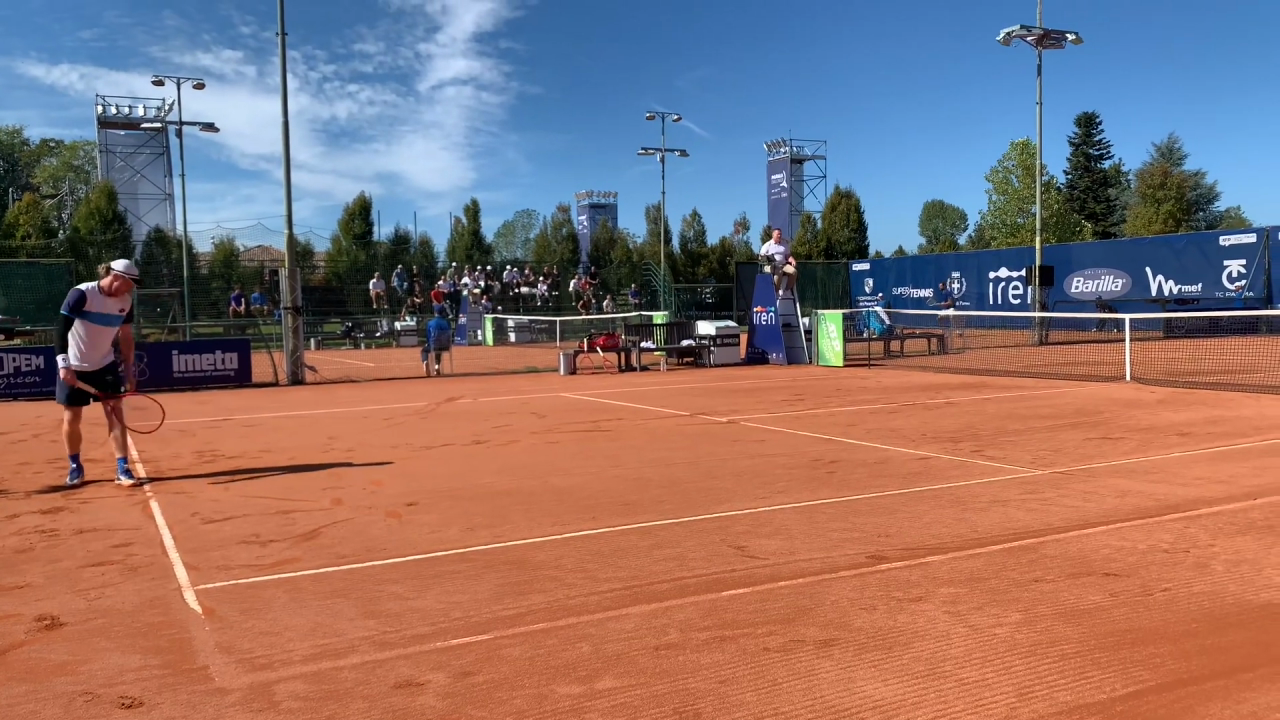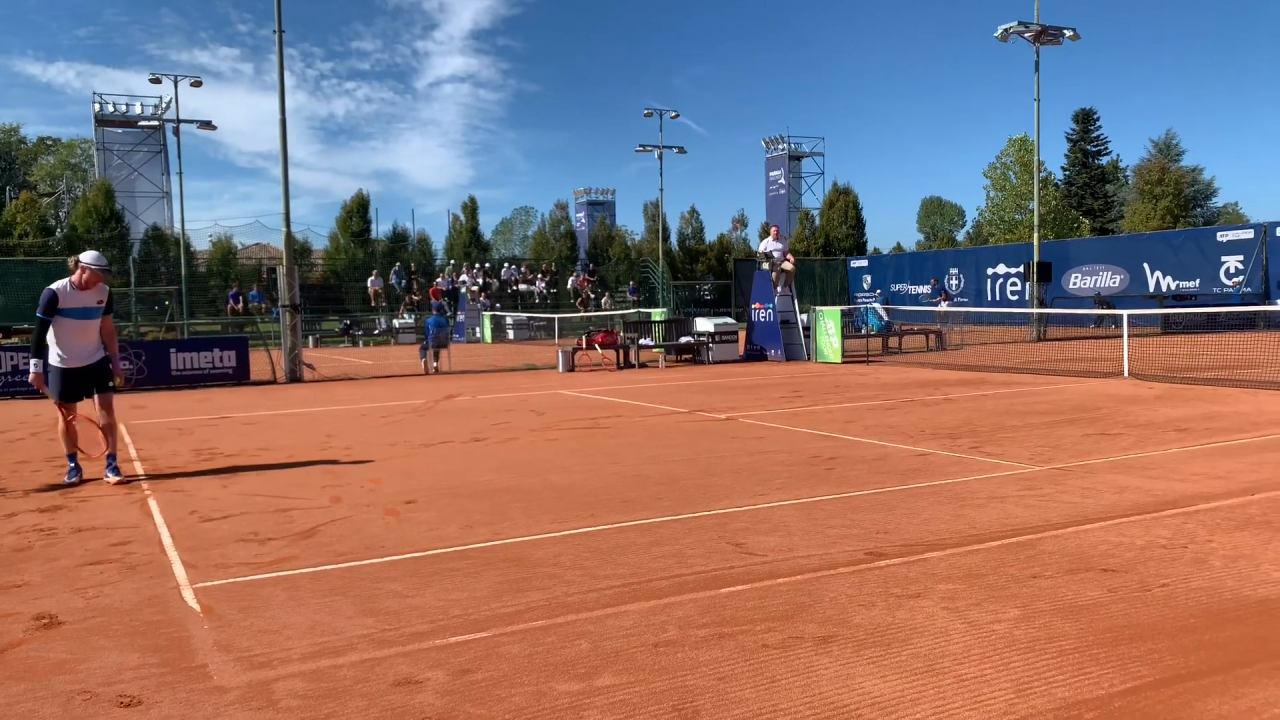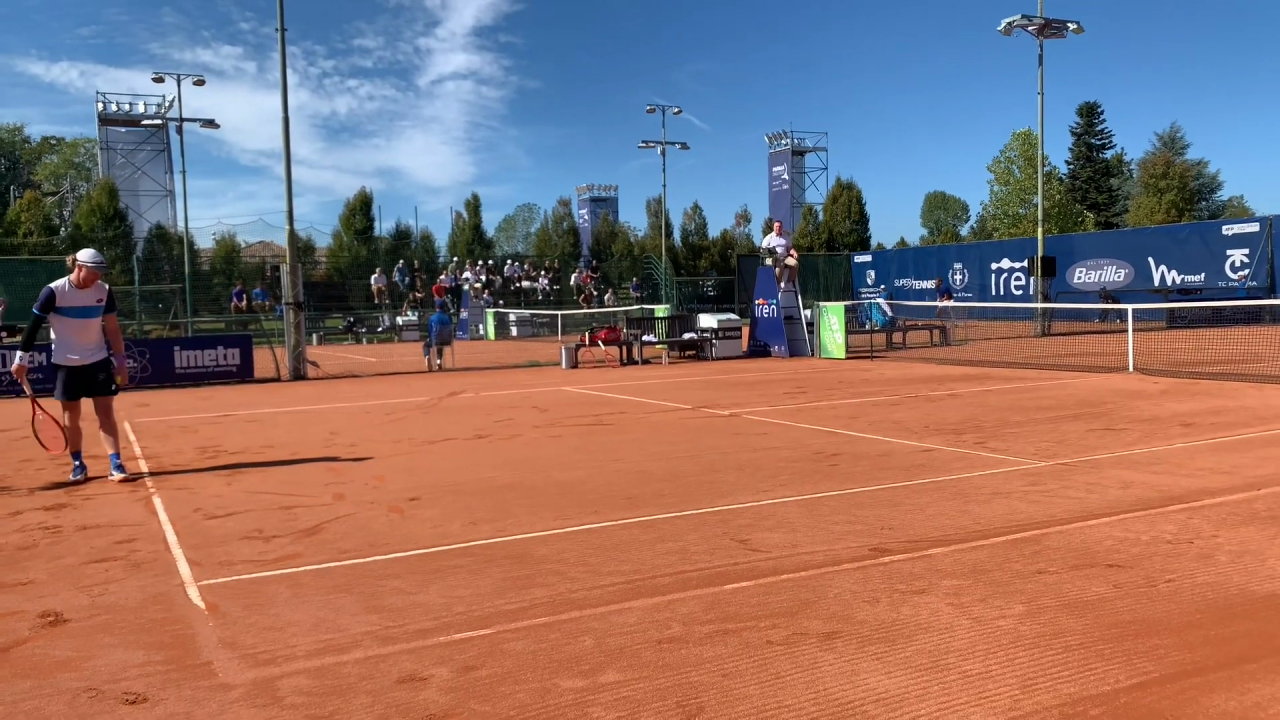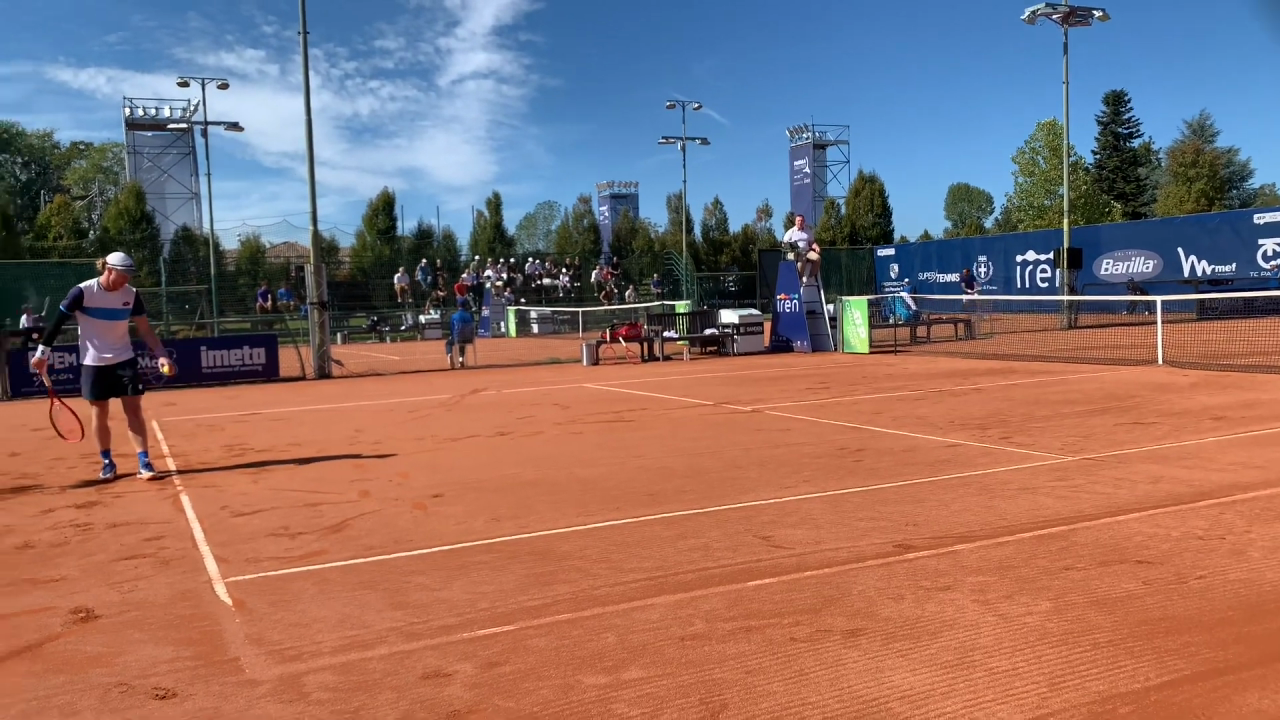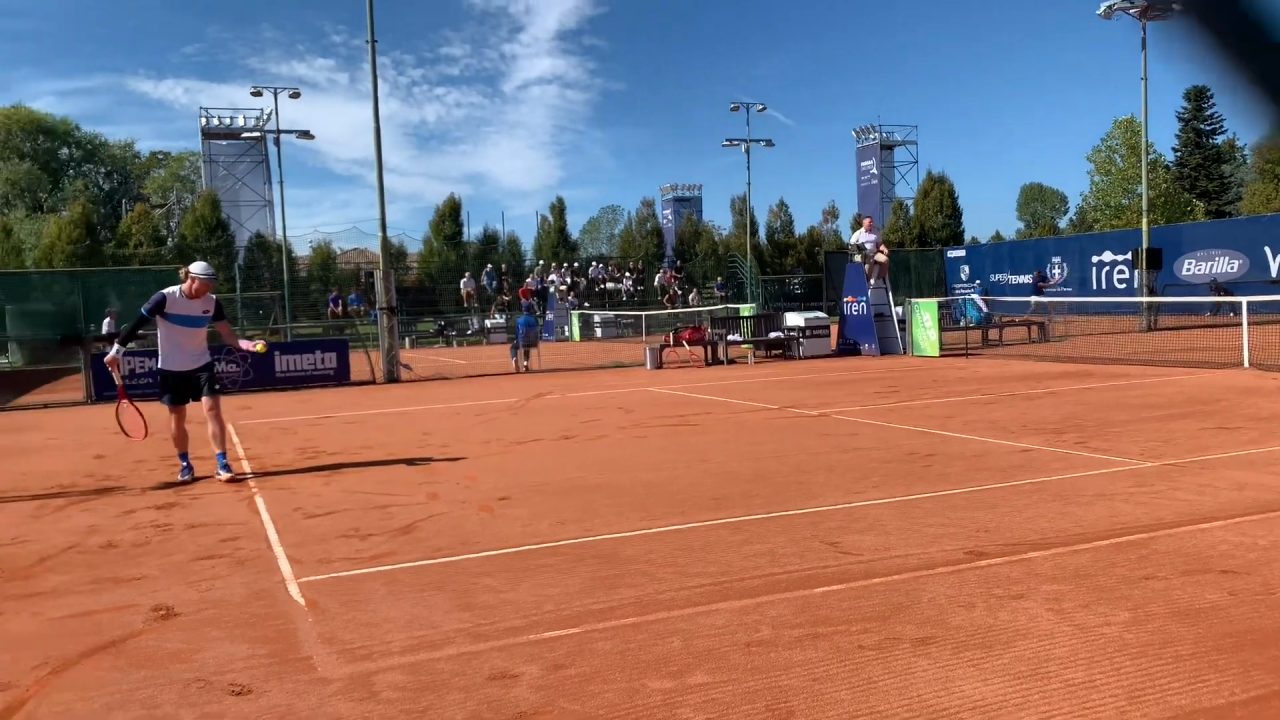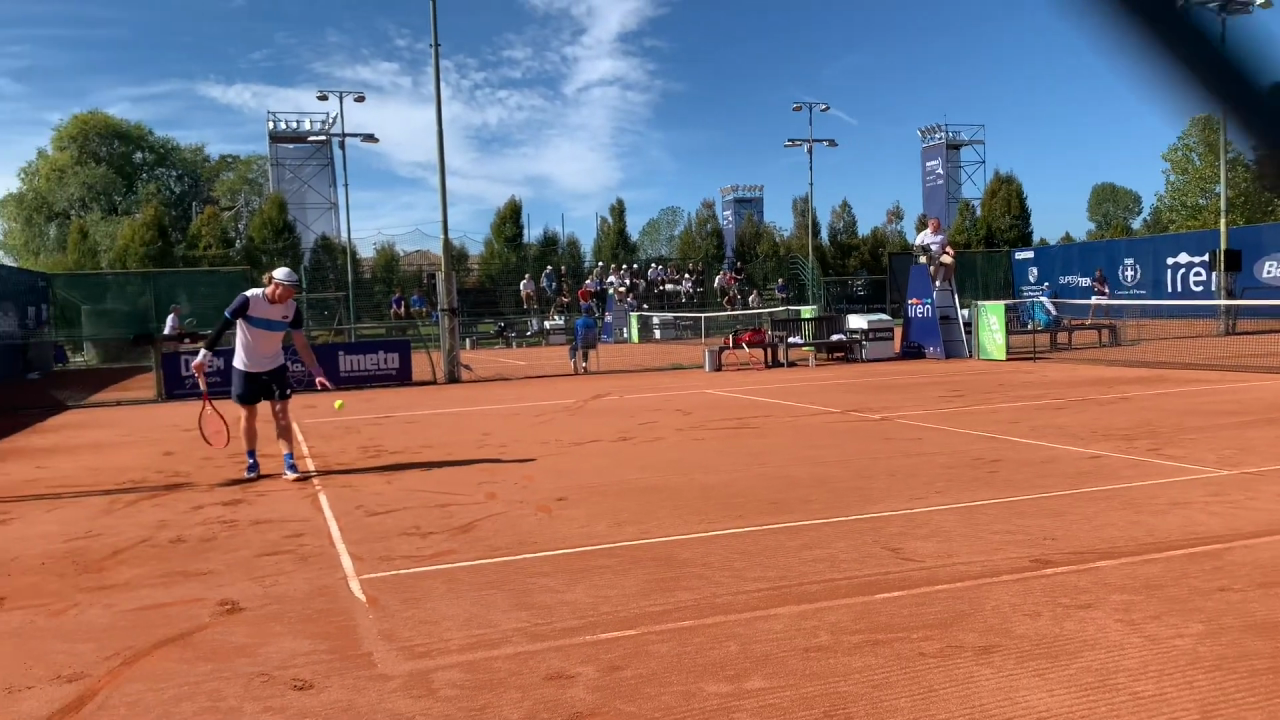
dt=0.3s
person 1, frame 1
left shoulder: (125, 301)
right shoulder: (81, 294)
left elbow: (126, 337)
right elbow: (61, 331)
left wrist: (129, 369)
right wrist: (64, 365)
left hip: (105, 365)
right hip: (73, 367)
left knee: (116, 414)
right knee: (71, 419)
left ankle: (123, 468)
right ankle: (75, 466)
person 1, frame 2
left shoulder: (104, 293)
right shoulder: (54, 293)
left elbow: (108, 329)
right elbow: (40, 331)
left wrist: (116, 361)
right wrist: (36, 368)
left hip: (96, 361)
right hip: (63, 365)
left knee: (106, 411)
right knee: (66, 417)
left ankle: (111, 466)
right ankle: (73, 466)
person 1, frame 3
left shoulder: (104, 291)
right shoulder: (53, 291)
left elbow: (112, 328)
right elbow: (34, 326)
left wrist: (120, 360)
right wrist: (21, 359)
left hip: (98, 361)
right hip: (66, 364)
left knee: (106, 411)
right knee: (70, 415)
left ankle: (115, 464)
right ankle: (78, 464)
person 1, frame 4
left shoulder: (131, 294)
right shoulder: (83, 292)
left elbow: (144, 329)
right elbow: (58, 321)
left wrist: (161, 355)
right wrist: (42, 353)
left hip: (124, 360)
right hip: (94, 363)
left knee: (134, 410)
right knee: (99, 414)
left ankle: (144, 462)
right ankle: (107, 462)
person 1, frame 5
left shoulder: (211, 302)
right shoulder: (165, 298)
left elbow: (227, 333)
right elbow: (137, 324)
left wrist: (247, 344)
right wrist: (116, 351)
left hip: (201, 365)
right hip: (171, 369)
left knee: (212, 411)
right knee: (177, 417)
left ankle: (222, 464)
right ankle: (185, 465)
person 1, frame 6
left shoulder: (292, 308)
right shoulder: (247, 300)
left elbow: (301, 344)
right elbow: (222, 328)
left wrist: (316, 372)
right wrist: (203, 357)
left hip: (275, 367)
right hip: (245, 368)
left knee: (282, 414)
right knee: (248, 416)
left ankle: (289, 464)
right ankle: (252, 462)
